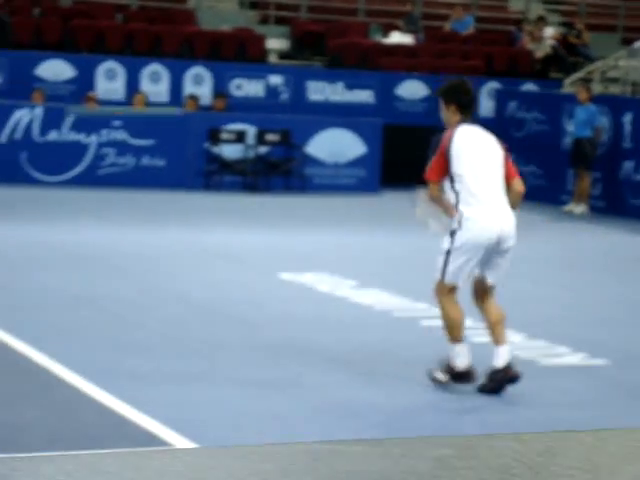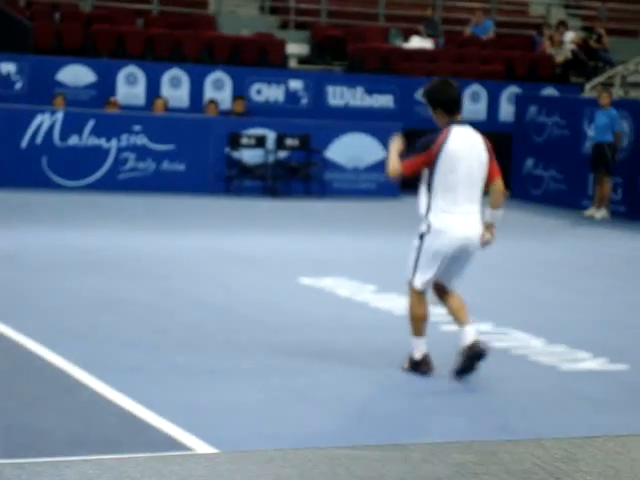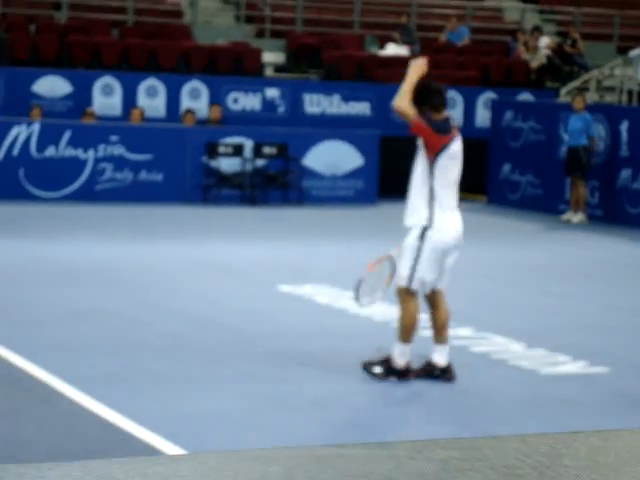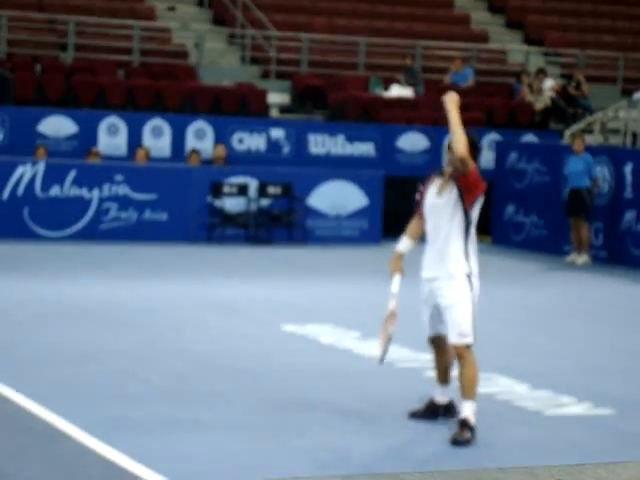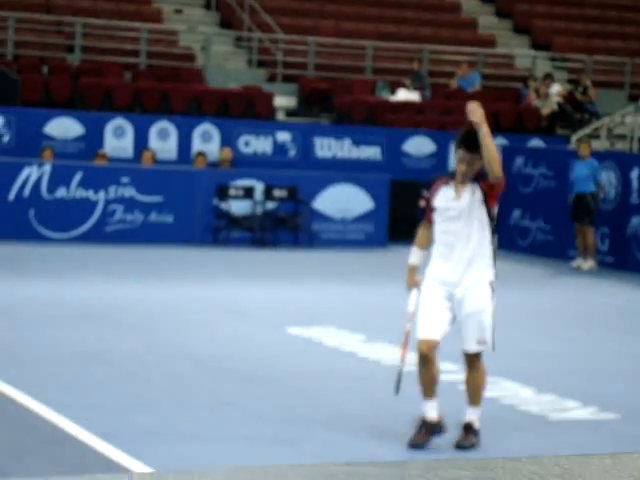
dt=0.4s
person 1, frame 1
left shoulder: (448, 138)
right shoulder: (492, 140)
left elbow: (434, 191)
right elbow: (518, 189)
left wrist: (450, 209)
left hip: (473, 225)
right hip: (505, 225)
left knee: (445, 291)
right knee: (484, 294)
left ankle: (460, 365)
right ankle: (502, 365)
person 1, frame 2
left shoulder: (436, 142)
right shoulder: (481, 142)
left elbow: (395, 172)
right elbow: (499, 188)
left wrist: (394, 149)
right wrist: (490, 224)
left hip: (440, 228)
right hip: (470, 229)
left knee: (417, 290)
right knee: (445, 289)
left ankle: (419, 356)
right ankle: (471, 342)
person 1, frame 3
left shoulder: (439, 132)
right shoulder: (448, 133)
left elbow: (400, 106)
left wrist: (415, 73)
left hip: (431, 227)
right hip: (447, 225)
left knee: (407, 291)
right knee: (434, 294)
left ankle: (398, 363)
right ankle: (440, 363)
person 1, frame 4
left shoulder: (472, 186)
right shoulder: (431, 183)
left elbow: (461, 154)
right elbow: (420, 219)
left wrist: (452, 109)
right wrist: (399, 253)
left hip: (459, 277)
right hip: (432, 274)
left knee: (461, 347)
right knee: (438, 340)
left ankle: (467, 420)
right ankle: (442, 401)
person 1, frame 5
left shoulder: (488, 189)
right shoulder: (438, 188)
left elbow: (496, 170)
right elbow: (426, 228)
left wrist: (481, 124)
right wrist: (413, 267)
left hip: (475, 284)
right hip: (437, 281)
left knee: (473, 356)
right knee: (425, 348)
left ankle: (472, 424)
right ankle: (431, 418)
person 2, frame 1
left shoulder: (592, 109)
right shoulder: (577, 108)
left elbow: (597, 128)
left wrist: (593, 143)
right wrist: (575, 138)
left hip: (587, 142)
right hip: (577, 141)
left knee: (585, 173)
right knee: (578, 173)
left ankle: (584, 204)
right ankle: (575, 202)
person 2, frame 2
left shoulder: (613, 113)
right shoulder: (597, 113)
left elbow: (618, 133)
left wrist: (614, 148)
right wrist: (594, 142)
left hip: (607, 147)
right hip: (597, 146)
left knee: (606, 178)
right knee: (598, 177)
left ankle: (605, 209)
right ankle: (595, 206)
person 2, frame 3
left shoulder: (587, 117)
right shoulder: (571, 117)
left elbow: (592, 136)
left wrist: (588, 150)
right wrist: (570, 146)
left hip: (582, 150)
right hip: (571, 150)
left knee: (580, 182)
right knee: (573, 181)
left ankle: (581, 213)
right ankle: (572, 210)
person 2, frame 4
left shoulder: (587, 158)
right shoulder: (570, 159)
left elbow: (593, 177)
left wrist: (590, 190)
right wrist: (570, 188)
left hip: (584, 192)
right hip: (572, 192)
left knee: (583, 223)
right knee: (573, 223)
left ankle: (585, 254)
right ankle: (575, 252)
person 2, frame 5
left shoulder: (593, 163)
right shoulder: (575, 164)
left elbow: (598, 182)
left wrist: (594, 194)
right wrist: (574, 194)
left hip: (589, 196)
right hip: (577, 196)
left knee: (588, 228)
right knee: (579, 228)
left ankle: (591, 259)
right ankle: (581, 257)
